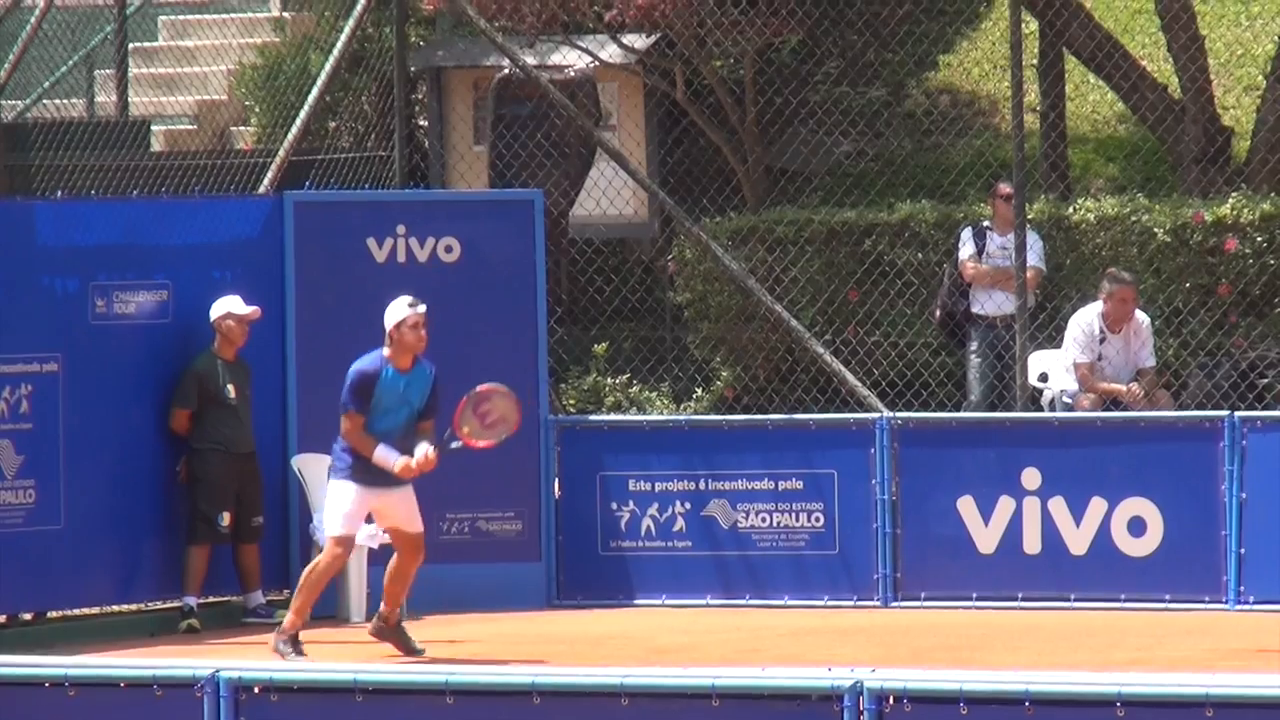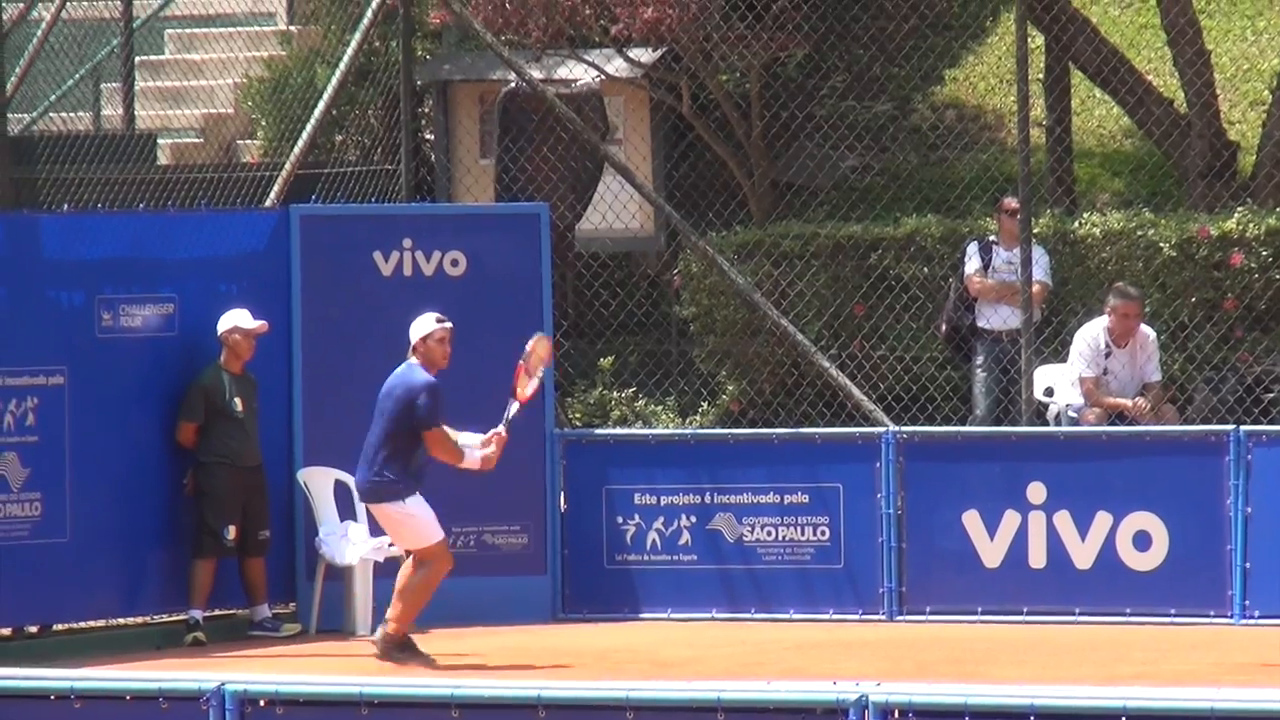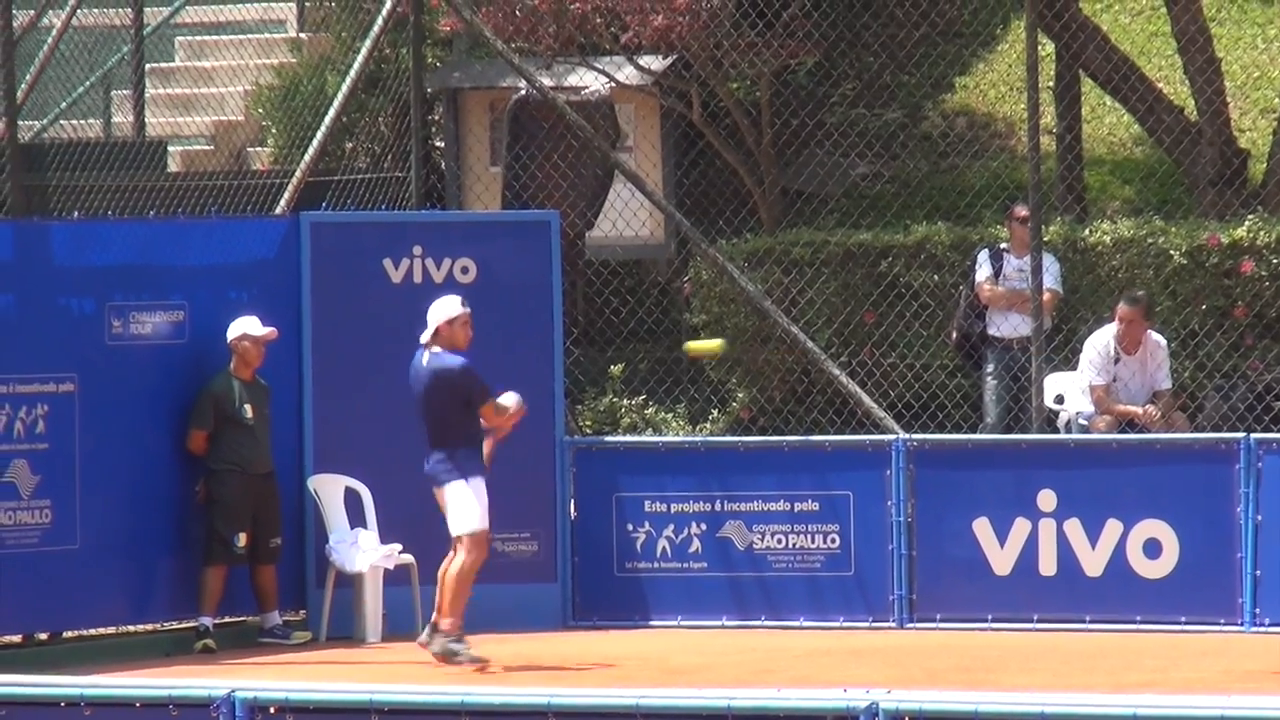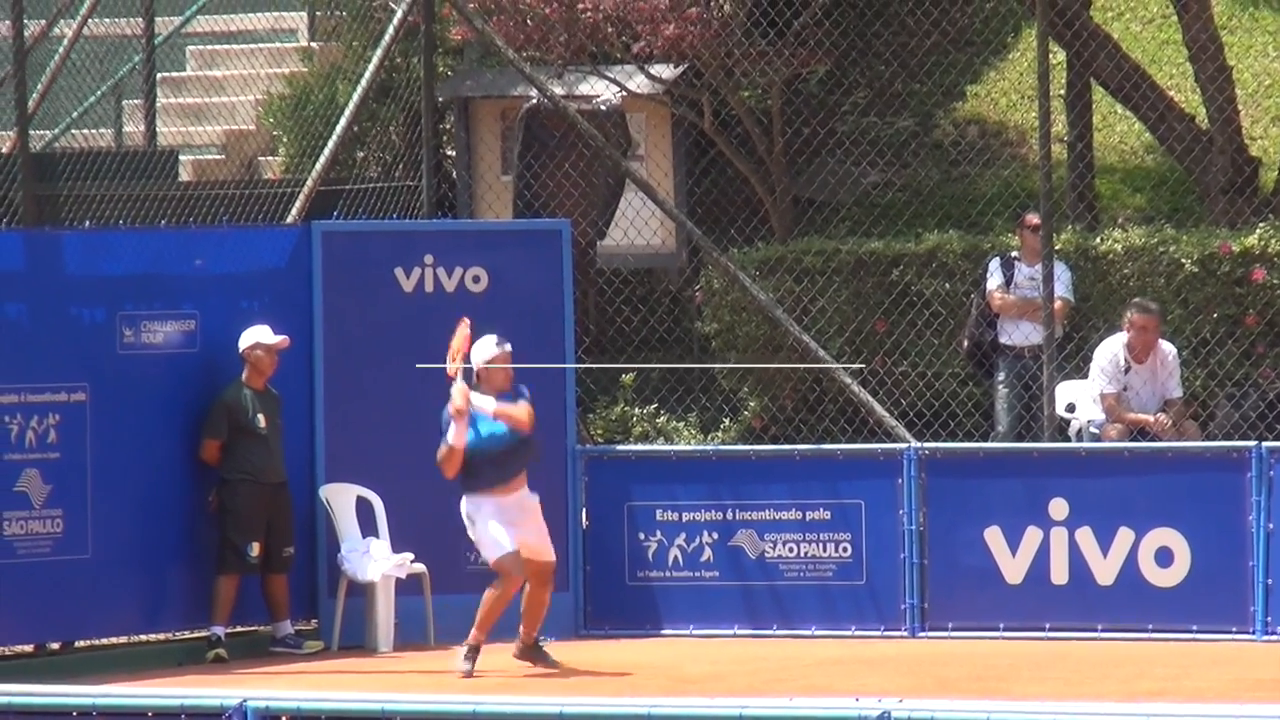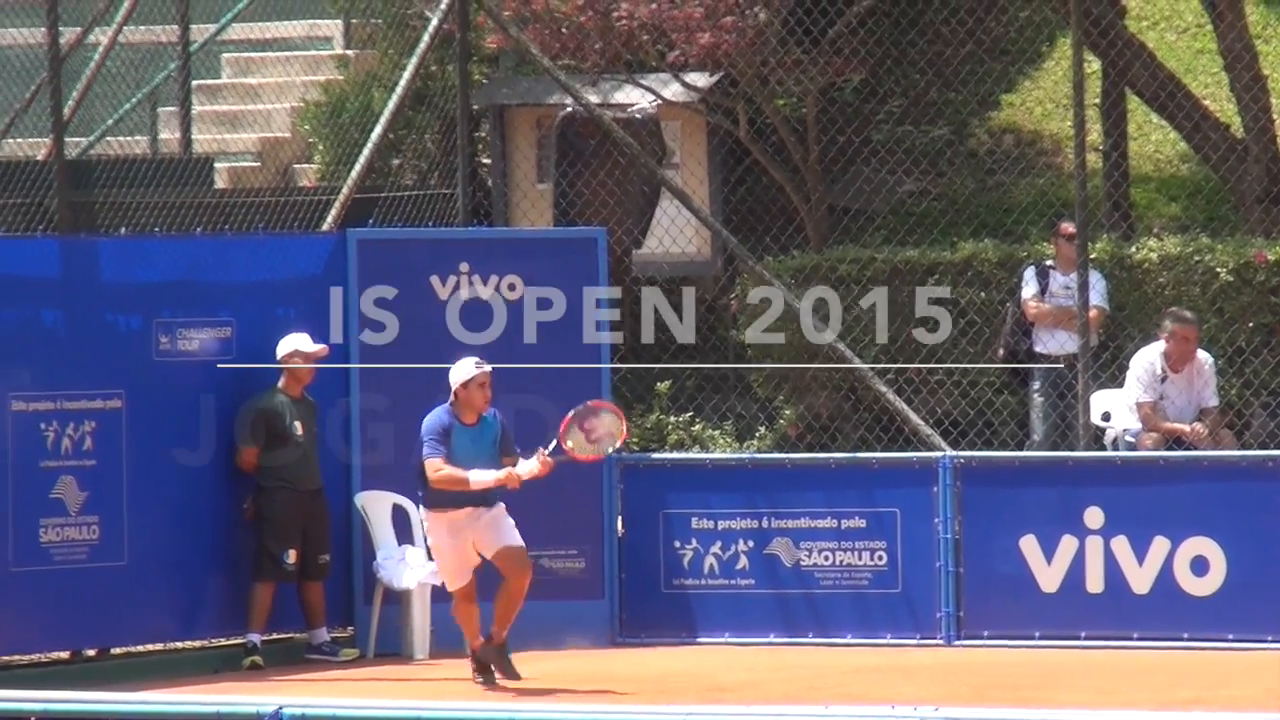
dt=0.4s
person 1, frame 1
left shoulder: (427, 373)
right shoulder: (366, 371)
left elbow: (425, 427)
right elbow: (350, 432)
left wrist: (424, 450)
right wrist: (394, 461)
left hip: (394, 480)
right hip: (353, 474)
left knee: (412, 550)
right knee: (338, 551)
left ankle: (387, 621)
right ankle: (288, 631)
person 1, frame 2
left shoulder: (409, 377)
right shoulder: (424, 383)
left elbow: (438, 433)
right elbow: (437, 445)
left wrist: (481, 440)
right wrist: (476, 459)
left hip: (380, 483)
right hip: (390, 487)
left knee: (424, 557)
right knee: (438, 560)
left ankle: (398, 635)
right ankle: (391, 635)
person 1, frame 3
left shoulder: (423, 361)
right shoulder: (458, 367)
right elbow: (494, 415)
right wrist: (512, 408)
left hip: (444, 465)
right hip: (460, 468)
left knee: (464, 546)
right knee: (474, 548)
left ankle: (438, 627)
right ankle: (448, 634)
person 1, frame 4
left shoulder: (516, 394)
right shoulder: (456, 410)
left elbow: (525, 422)
right elbow: (449, 470)
left wrist: (480, 403)
right wrist: (457, 426)
left hip: (520, 499)
right hip: (483, 503)
left knee: (544, 575)
right knee: (510, 576)
left ankle: (527, 642)
right ankle: (473, 644)
person 1, frame 5
left shoulder: (494, 420)
right shoulder: (438, 423)
left elbow: (512, 467)
right elbow: (437, 475)
left wrist: (530, 467)
right wrist: (491, 476)
left hip: (487, 510)
right hip: (446, 517)
left knee: (520, 570)
right knee: (465, 595)
left ankle: (497, 641)
right ankle: (478, 650)
person 2, frame 1
left shoulder: (243, 368)
right shoulder: (201, 368)
right elbow: (178, 421)
left wrist: (237, 441)
right wrist: (205, 441)
left hip: (246, 459)
right hip: (213, 463)
left knee: (249, 535)
right knee: (203, 534)
left ankle: (255, 604)
right ankle: (189, 607)
person 2, frame 2
left shoulder: (250, 381)
right shoulder: (208, 381)
right elbow: (185, 434)
left wrist: (243, 454)
right wrist: (213, 452)
left hip: (252, 473)
right hip: (219, 477)
left knee: (255, 547)
right knee: (210, 547)
left ankle: (261, 617)
right ankle: (195, 620)
person 2, frame 3
left shoulder: (262, 388)
right shoulder: (218, 388)
right elbow: (195, 441)
left wrist: (254, 461)
right wrist: (223, 459)
left hip: (264, 480)
right hip: (230, 484)
left knee: (266, 555)
right knee: (219, 554)
left ankle: (271, 624)
right ankle: (205, 628)
person 2, frame 4
left shoulder: (273, 397)
right shoulder: (231, 398)
right elbow: (208, 451)
left wrist: (265, 471)
right wrist: (238, 471)
left hip: (276, 489)
right hip: (243, 493)
left knee: (277, 564)
right knee: (232, 564)
left ankle: (283, 633)
right ankle: (217, 637)
person 2, frame 5
left shoulder: (309, 405)
right shoulder: (267, 405)
right elbow: (246, 458)
left wrist: (307, 479)
right wrist: (275, 478)
left hip: (312, 496)
right hip: (279, 500)
left knee: (314, 572)
right knee: (269, 571)
left ankle: (318, 640)
right ankle: (253, 644)
person 3, frame 1
left shoulder: (1031, 238)
right shoulder: (972, 234)
left elbow: (1030, 282)
right elbow: (970, 272)
left wrist: (987, 275)
right wrist: (1012, 272)
left hip: (1018, 326)
right hip: (982, 326)
left knee: (1017, 398)
right knee: (977, 399)
person 3, frame 2
left shoulder: (1037, 253)
right shoulder: (978, 248)
left elbow: (1036, 297)
right elbow: (975, 286)
left wrist: (993, 290)
right wrist: (1018, 286)
right hip: (988, 341)
left knee: (1022, 412)
right knee: (983, 413)
person 3, frame 3
left shoulder: (1047, 261)
right shoulder: (989, 256)
left elbow: (1046, 305)
right elbow: (986, 294)
left wrist: (1003, 297)
right wrist: (1029, 294)
right hip: (998, 349)
left knee: (1033, 420)
right knee: (993, 421)
person 3, frame 4
left shoulder: (1059, 269)
right shoulder: (1000, 264)
left elbow: (1057, 313)
right elbow: (997, 302)
left wrist: (1014, 306)
right wrist: (1040, 302)
right hip: (1010, 357)
right knee: (1004, 430)
person 3, frame 5
left shoulder: (1094, 277)
right shoulder: (1035, 273)
left elbow: (1093, 322)
right elbow: (1032, 311)
left wrist: (1049, 315)
right wrist: (1075, 311)
right hip: (1045, 366)
right knee: (1039, 438)
